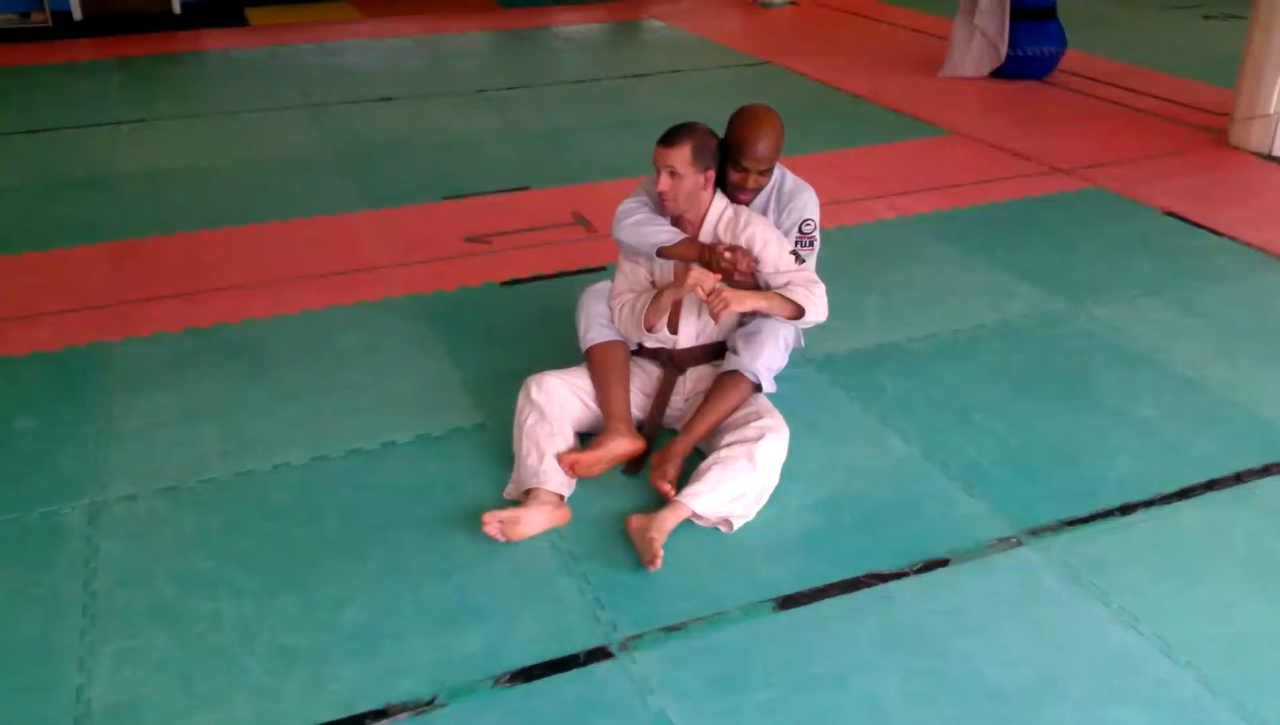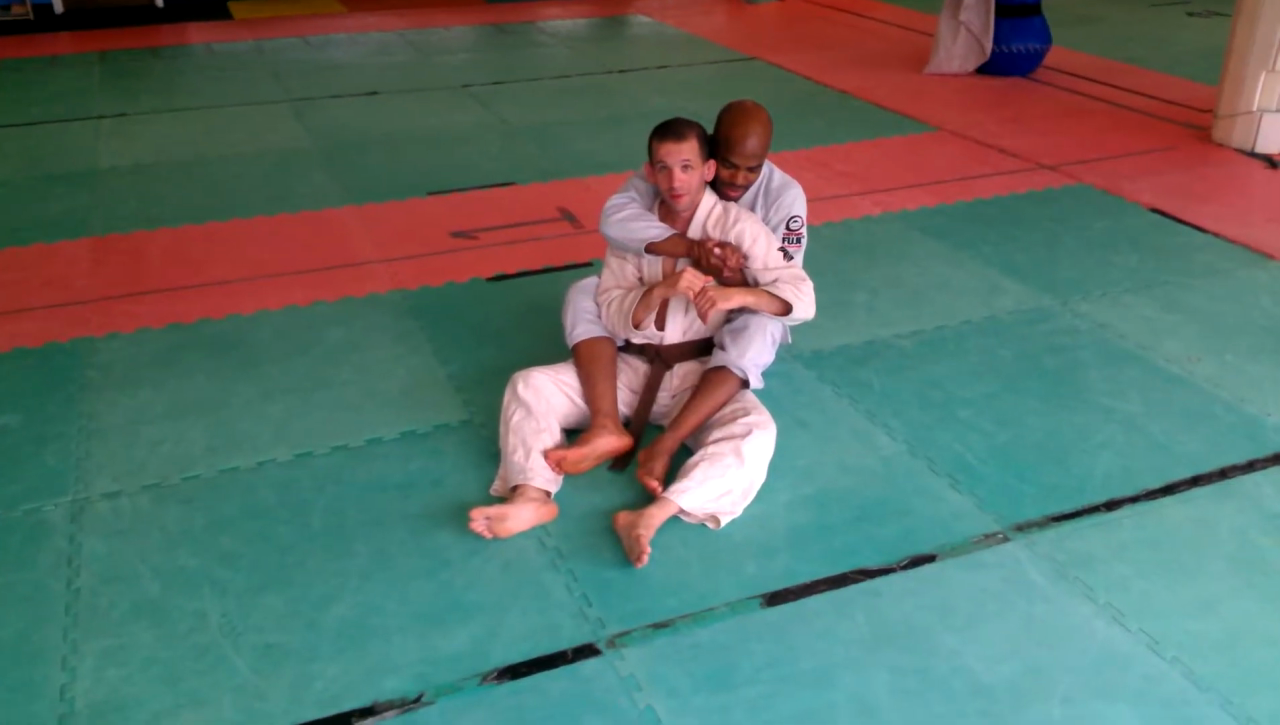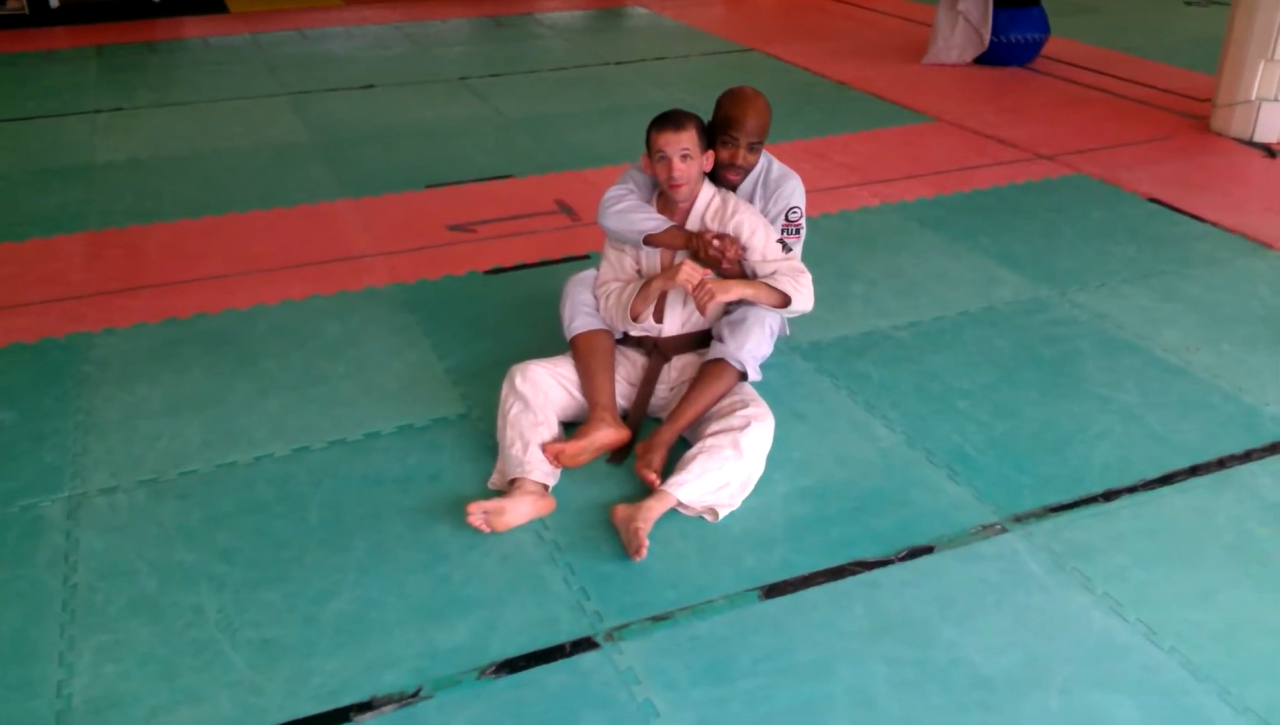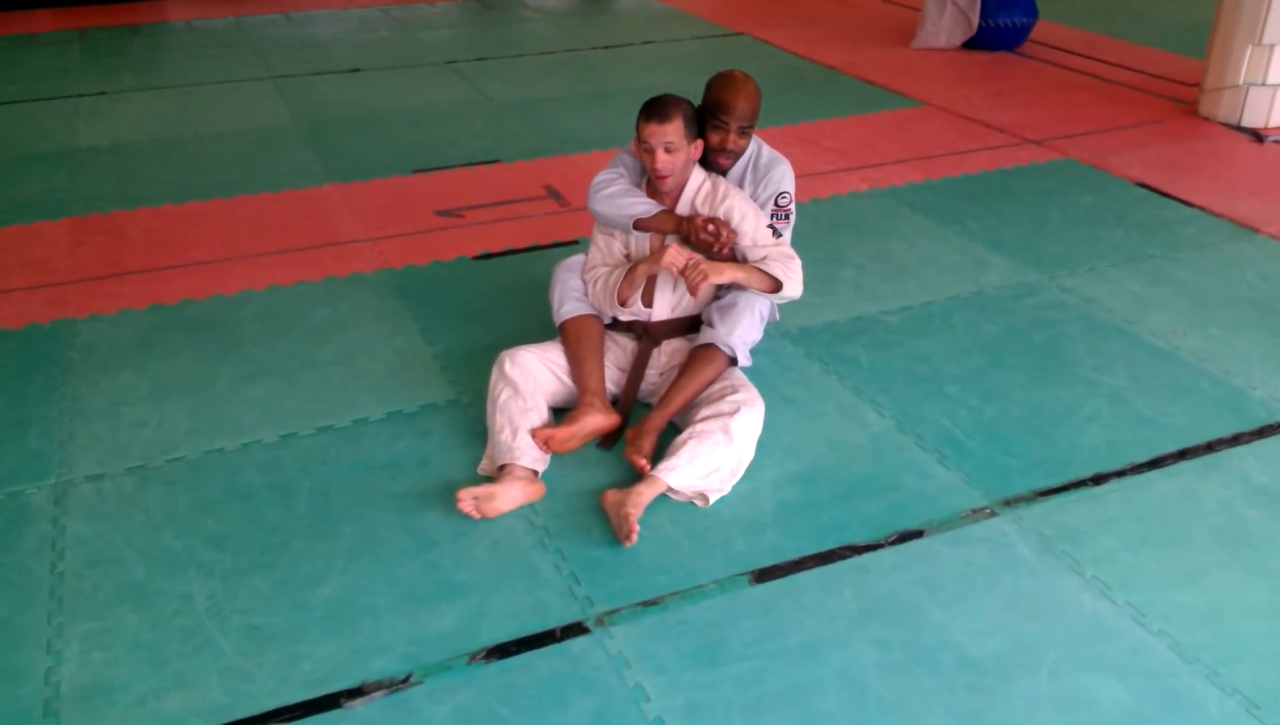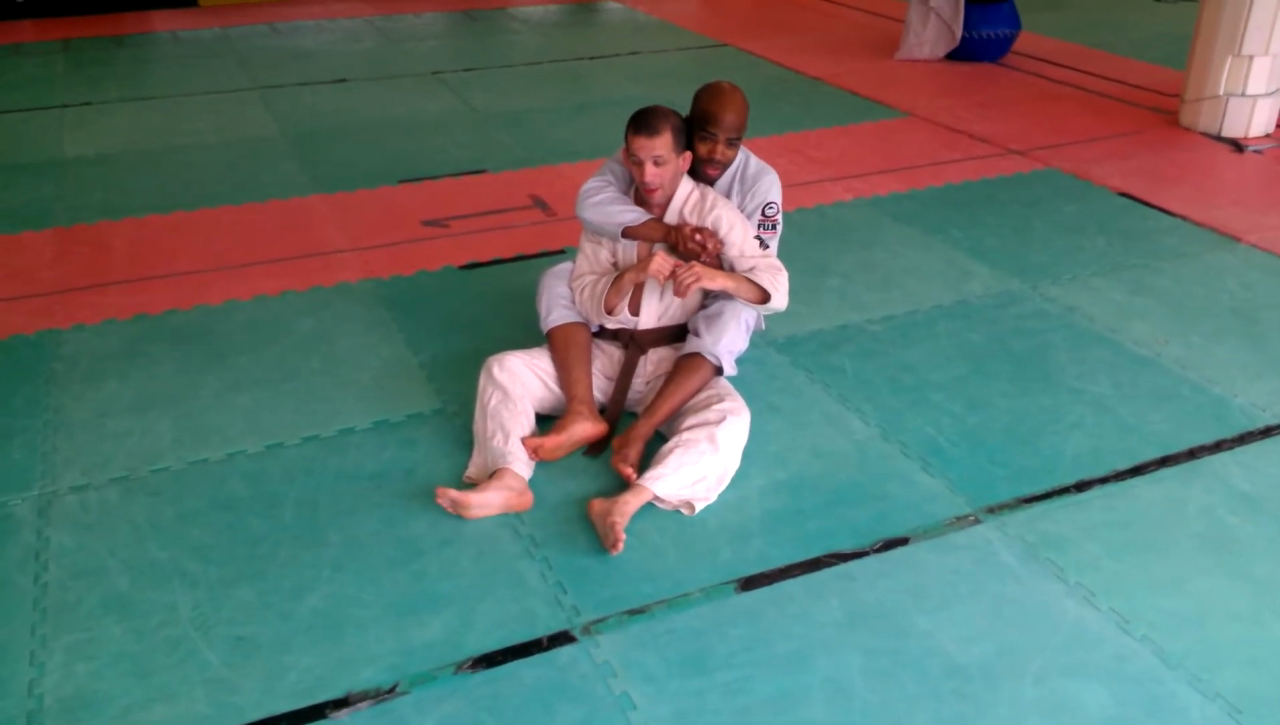
dt=1s
person 1, frame 1
left shoulder: (747, 230)
left elbow: (814, 301)
right elbow: (626, 321)
left wrist: (749, 299)
right wrist: (672, 291)
left hip: (714, 379)
right hip: (645, 372)
left knee: (768, 436)
right knee: (543, 390)
left ankle: (662, 521)
right ankle: (545, 501)
person 1, frame 2
left shoulder: (736, 226)
left elbow: (802, 299)
right elbow: (613, 317)
left wrist: (736, 295)
right wrist: (661, 289)
left hip: (701, 375)
right hip: (633, 367)
left knee: (755, 433)
right knee: (529, 385)
left ankle: (649, 517)
right ankle: (531, 497)
person 1, frame 3
left shoulder: (735, 216)
left elbow: (800, 290)
right elbow: (611, 309)
left wrist: (735, 287)
right wrist: (660, 282)
left hip: (699, 367)
right hip: (631, 359)
left knee: (753, 424)
right knee: (528, 378)
left ankle: (647, 509)
right ankle: (529, 490)
person 1, frame 4
left shoulder: (724, 202)
left elbow: (790, 277)
right elbow: (599, 294)
left wrist: (728, 270)
right wrist: (646, 266)
left hip: (689, 352)
right hip: (619, 345)
left knee: (743, 409)
right knee: (516, 365)
left ankle: (638, 495)
right ankle: (519, 476)
person 1, frame 5
left shoulder: (711, 211)
left elbow: (776, 288)
right elbow: (586, 302)
left wrist: (717, 277)
right wrist: (632, 275)
left hip: (675, 361)
right hip: (606, 353)
left knee: (729, 418)
right knee: (503, 370)
left ankle: (624, 505)
right ankle: (508, 482)
person 2, frame 1
left shoulder: (797, 198)
right elbow: (628, 220)
left wrist: (747, 283)
right wrist: (701, 252)
left hip: (741, 321)
left knee: (774, 334)
right knee: (598, 298)
left ankle: (677, 448)
right ankle: (620, 430)
person 2, frame 2
left shoulder: (784, 195)
right elbow: (616, 216)
left wrist: (734, 278)
right wrist: (691, 247)
left hip: (729, 318)
left knee: (761, 331)
right knee: (584, 294)
left ankle: (664, 445)
right ankle: (606, 427)
person 2, frame 3
left shoulder: (783, 185)
right elbow: (614, 208)
left wrist: (732, 269)
right wrist: (690, 240)
left hip: (728, 309)
left knee: (759, 324)
right knee: (583, 287)
left ankle: (661, 438)
right ankle: (604, 420)
person 2, frame 4
left shoulder: (772, 171)
right elbow: (604, 193)
left wrist: (722, 252)
right wrist: (680, 224)
left hip: (716, 297)
left knee: (750, 307)
right knee: (571, 273)
left ankle: (652, 424)
right ankle: (594, 405)
person 2, frame 5
left shoulder: (759, 182)
right elbow: (592, 201)
left wrist: (710, 262)
right wrist: (669, 232)
left hip: (701, 308)
left knee: (735, 318)
right knee: (559, 281)
left ankle: (638, 433)
right ankle: (582, 413)
